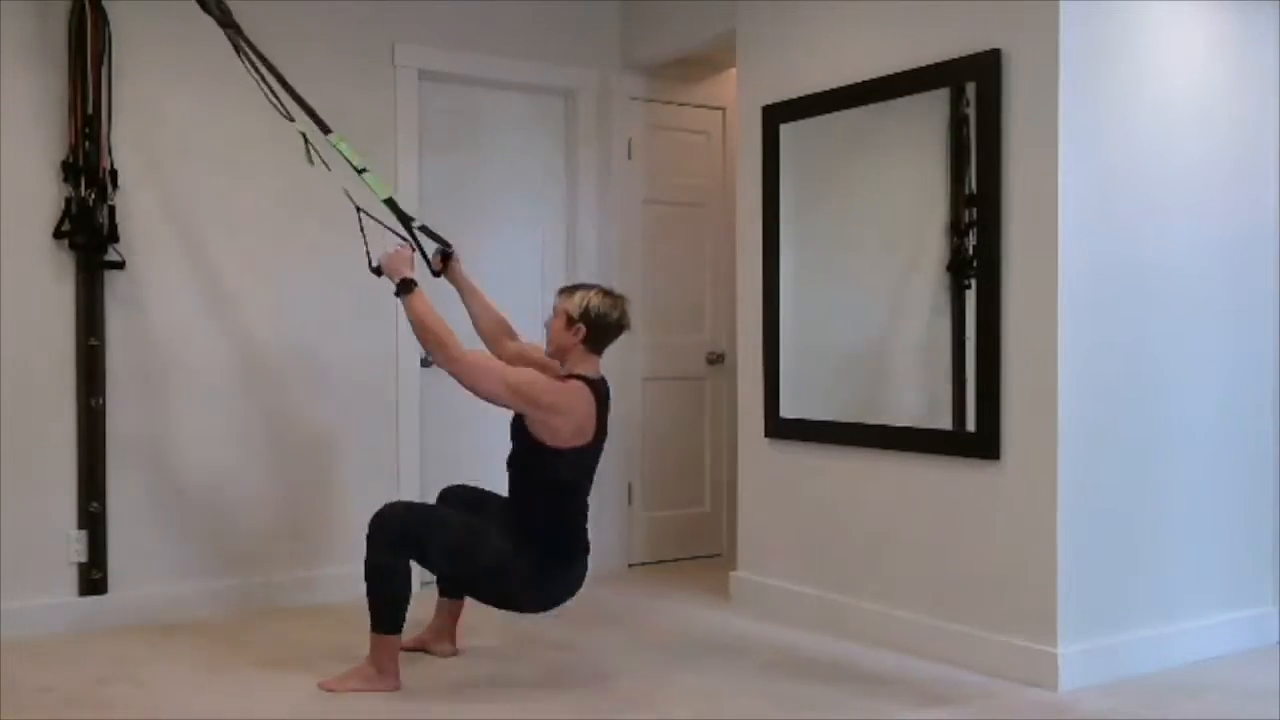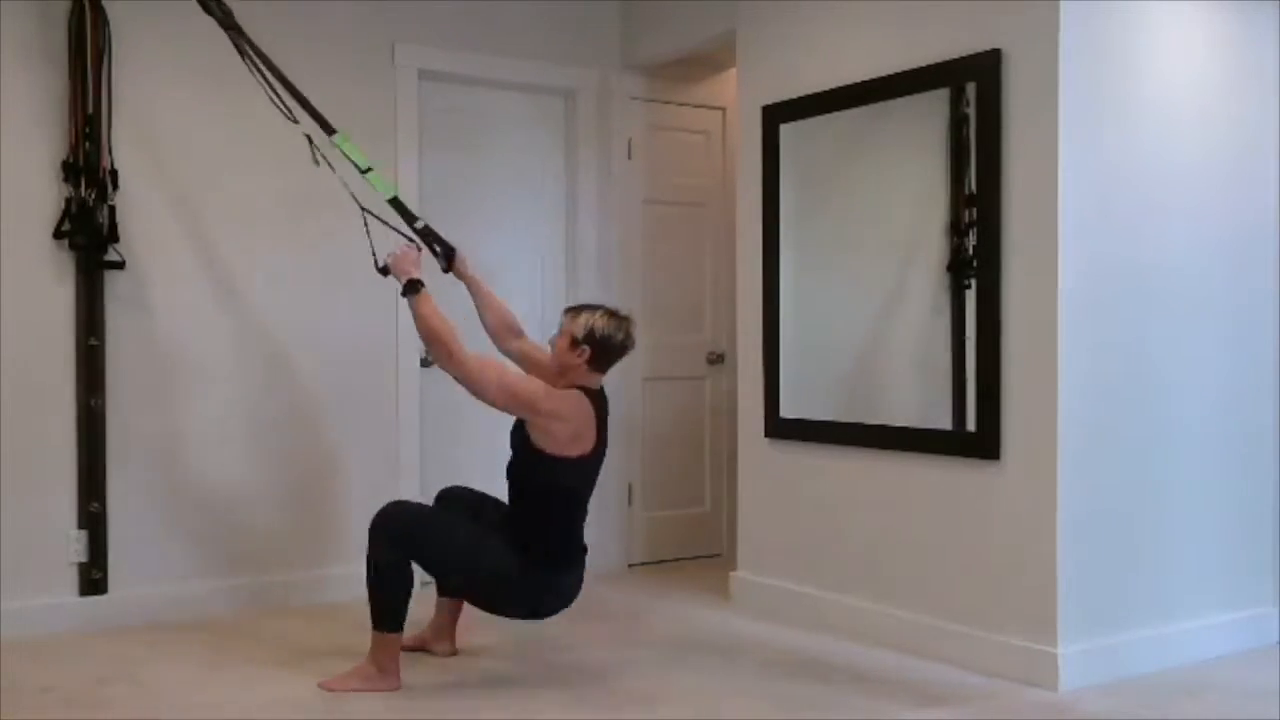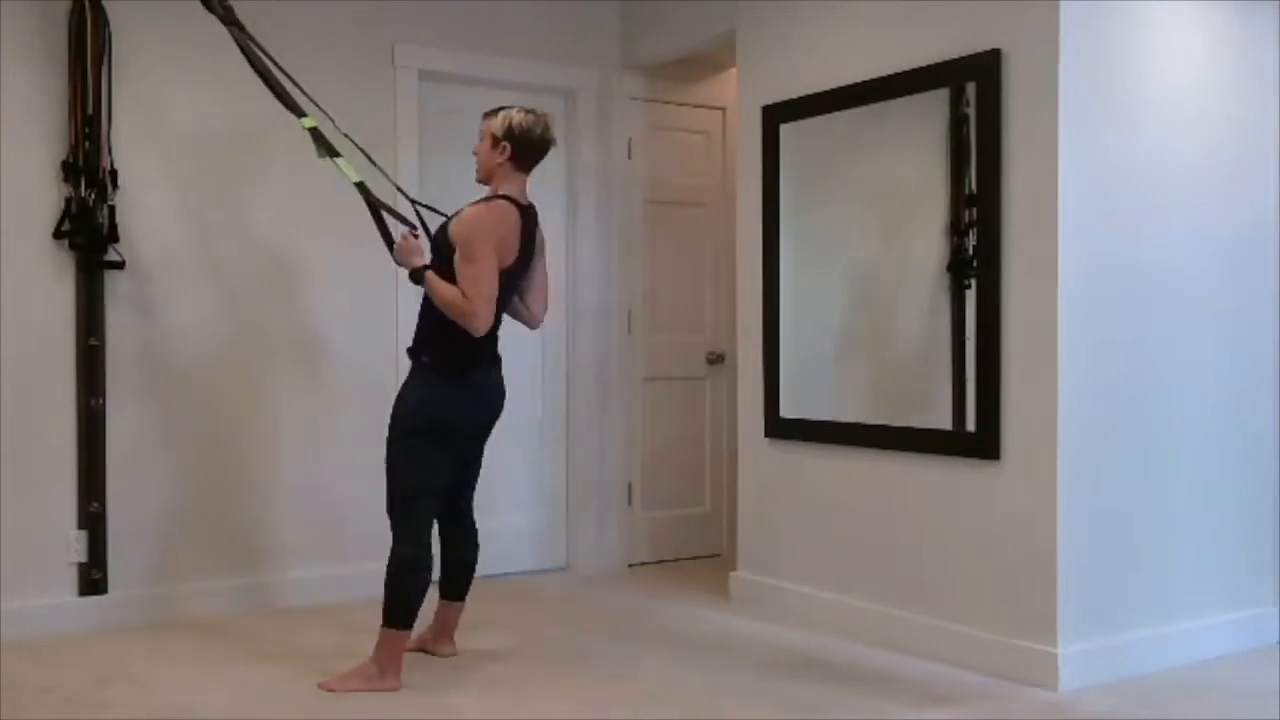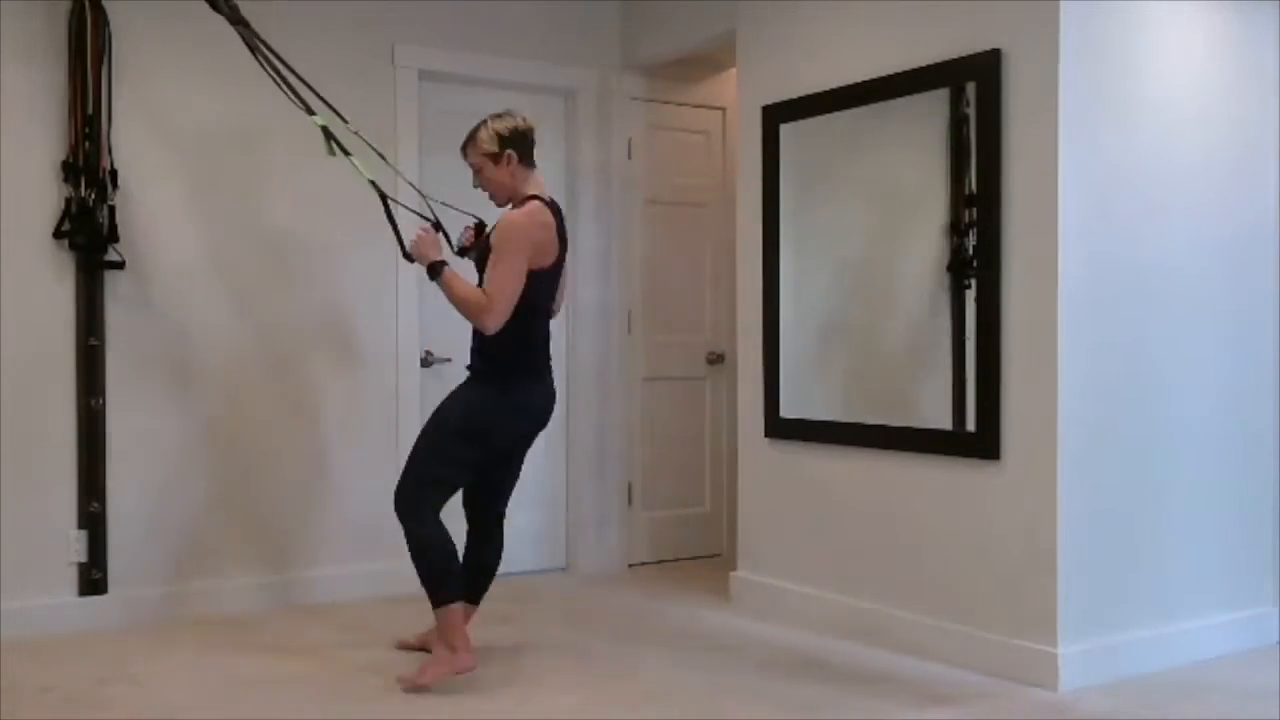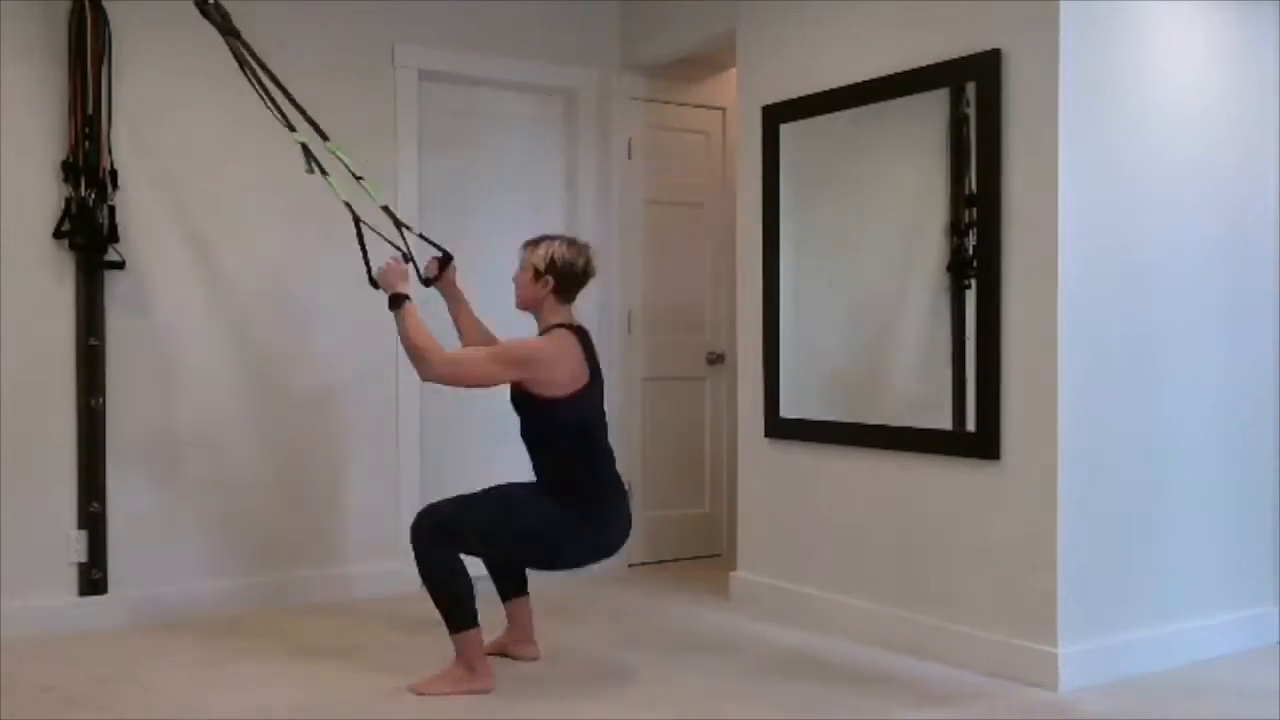
dt=0.2s
person 1, frame 1
left shoulder: (559, 399)
right shoulder: (579, 386)
left elbow: (453, 356)
right elbow: (507, 343)
left wrist: (406, 280)
right wrist: (460, 279)
left hip: (535, 569)
right hip: (549, 557)
left knee: (393, 523)
right knee: (457, 504)
left ankle: (381, 667)
right ankle: (442, 632)
person 1, frame 2
left shoulder: (559, 405)
right shoulder: (581, 392)
left elbow: (457, 362)
right elbow: (513, 340)
left wrist: (413, 283)
right wrist: (465, 274)
left hip: (532, 575)
right hip: (553, 571)
left knee: (394, 524)
right knee: (454, 504)
left ankle: (381, 667)
right ankle: (440, 633)
person 1, frame 3
left shoulder: (481, 218)
right shoulder: (526, 219)
left elbow: (476, 318)
right elbow: (534, 314)
left wrist: (421, 266)
left hip: (444, 385)
right hip: (482, 386)
left knee: (409, 516)
right knee: (453, 509)
left ankle: (385, 666)
right ankle: (441, 633)
person 1, frame 4
left shoulder: (520, 223)
right shoulder: (547, 217)
left elbow: (488, 317)
left wrist: (436, 264)
right wrist: (482, 258)
left hip: (497, 391)
right hip: (530, 392)
left knee: (415, 500)
right knee: (485, 508)
left ankle: (452, 645)
right ankle: (453, 630)
person 1, frame 5
left shoulder: (543, 354)
right shoulder: (566, 342)
left elbow: (440, 368)
right elbow: (489, 356)
left wrist: (400, 297)
right wrist: (451, 291)
left hip: (580, 520)
right hip: (601, 511)
left knee: (433, 529)
right knee: (487, 521)
left ankle: (468, 670)
right ankle: (520, 637)
